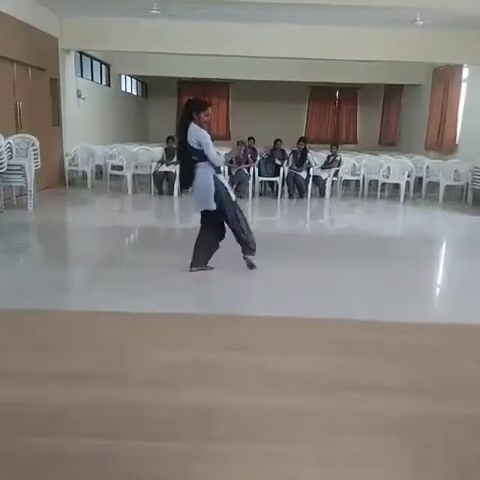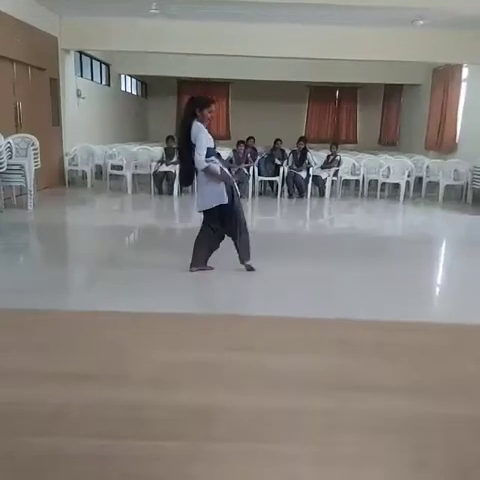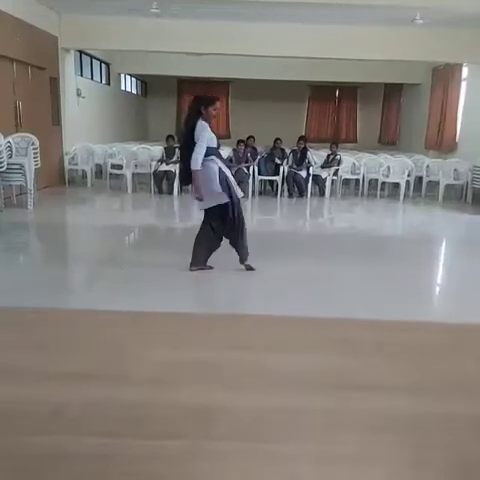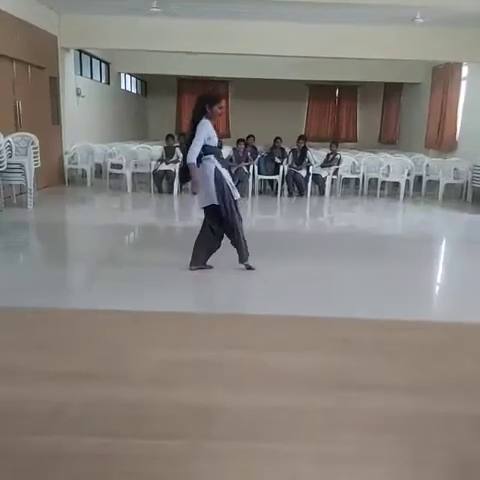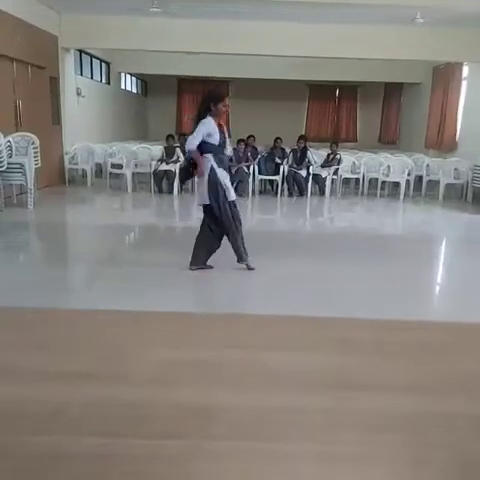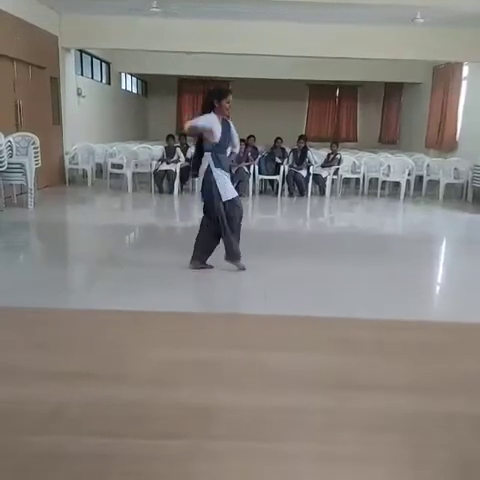
dt=0.1s
person 1, frame 1
left shoulder: (190, 130)
right shoulder: (200, 132)
right elbow: (215, 160)
left hip: (201, 180)
right hip: (211, 177)
left knee: (210, 222)
right knee: (233, 215)
left ankle: (198, 262)
right ankle: (248, 250)
person 1, frame 2
left shoulder: (193, 128)
right shoulder: (201, 130)
right elbow: (199, 160)
right wrist: (218, 174)
left hip: (206, 179)
right hip: (214, 177)
left knee: (213, 222)
right knee: (234, 216)
left ankle: (198, 262)
right ankle: (244, 257)
person 1, frame 3
left shoulder: (201, 126)
right shoulder: (203, 128)
right elbow: (195, 160)
right wrist: (197, 186)
left hip: (210, 174)
right hip: (215, 172)
left knee: (214, 220)
right knee: (234, 217)
left ankle: (198, 261)
right ankle: (243, 257)
person 1, frame 4
left shoulder: (207, 125)
right shoulder: (205, 126)
right elbow: (191, 155)
right wrist: (194, 180)
left hip: (213, 173)
right hip: (214, 172)
left knee: (214, 220)
right knee: (231, 217)
left ankle: (198, 261)
right ankle: (243, 257)
person 1, frame 5
left shoulder: (219, 126)
right shoulder: (206, 123)
left elbow: (225, 149)
right elbow: (190, 144)
right wrist: (200, 162)
left hip: (220, 171)
right hip: (213, 171)
left knee: (213, 219)
right knee: (230, 215)
left ankle: (198, 260)
right ankle: (242, 256)
person 1, frame 6
left shoulder: (228, 123)
right shoulder: (208, 119)
left elbow: (235, 145)
right elbow: (189, 126)
left wrist: (229, 161)
right wrist: (205, 132)
left hip: (222, 170)
right hip: (212, 171)
left knee: (213, 217)
right knee: (233, 211)
left ankle: (198, 259)
right ankle: (233, 255)
